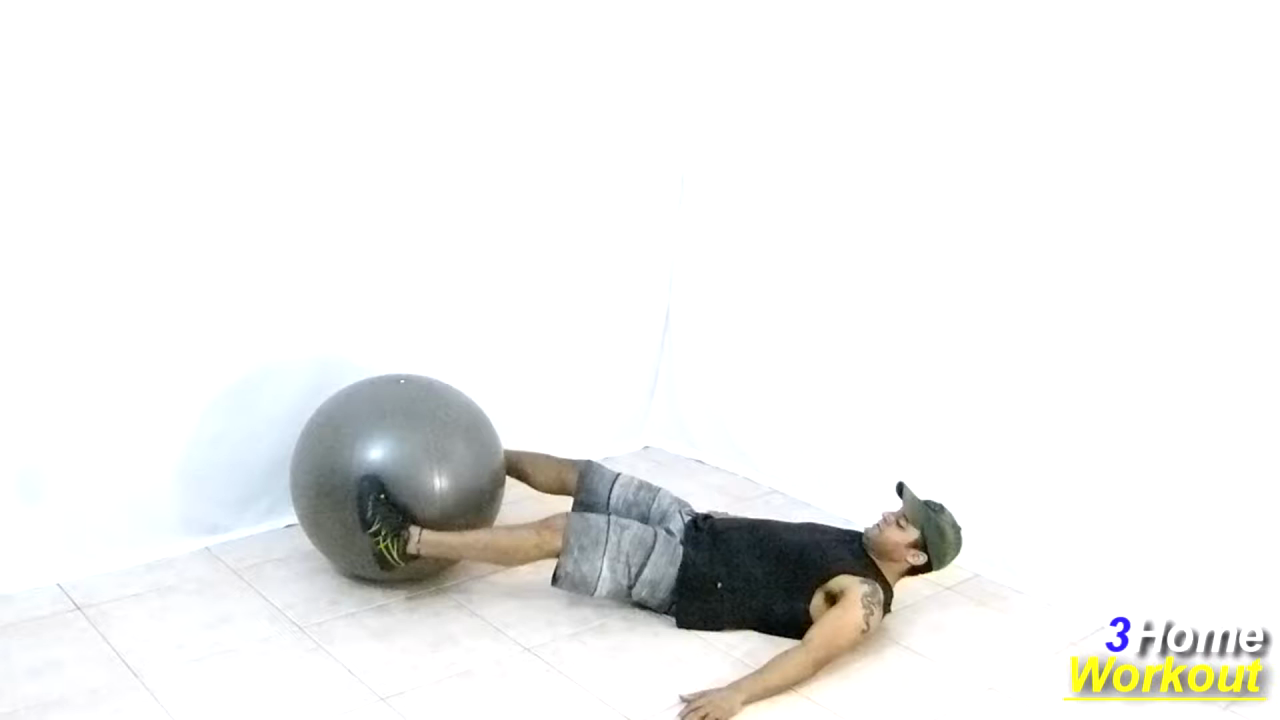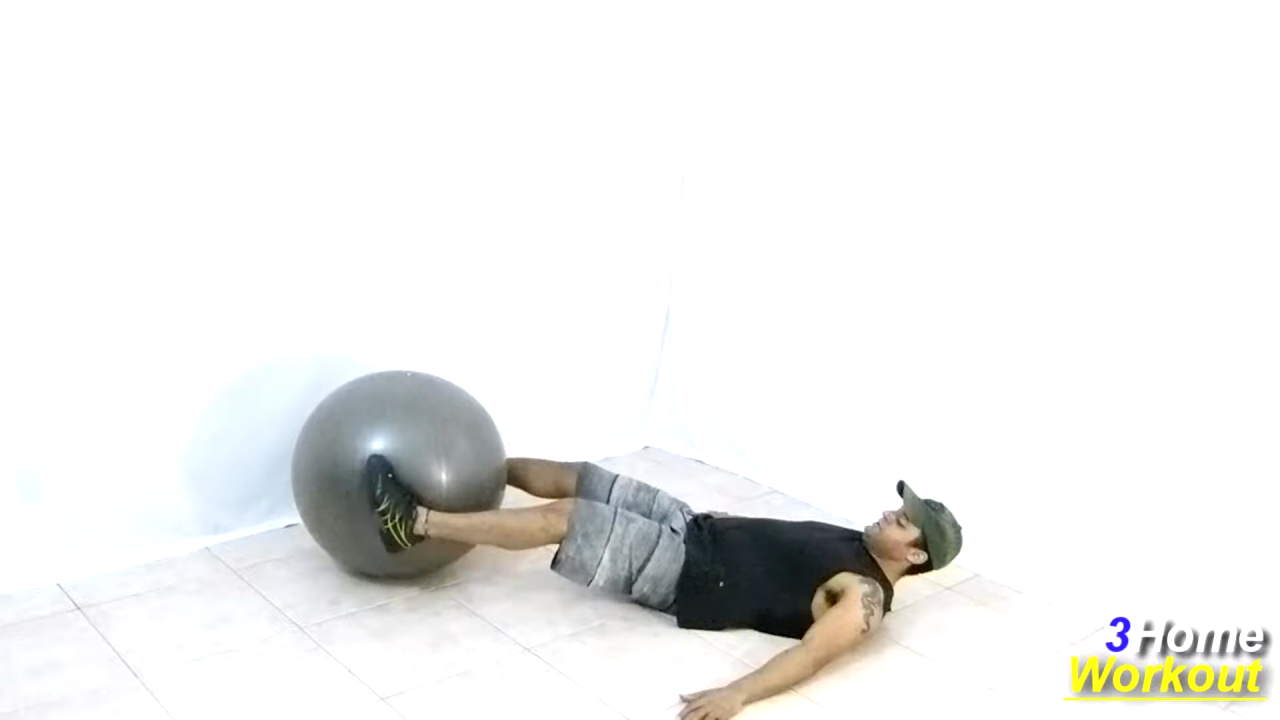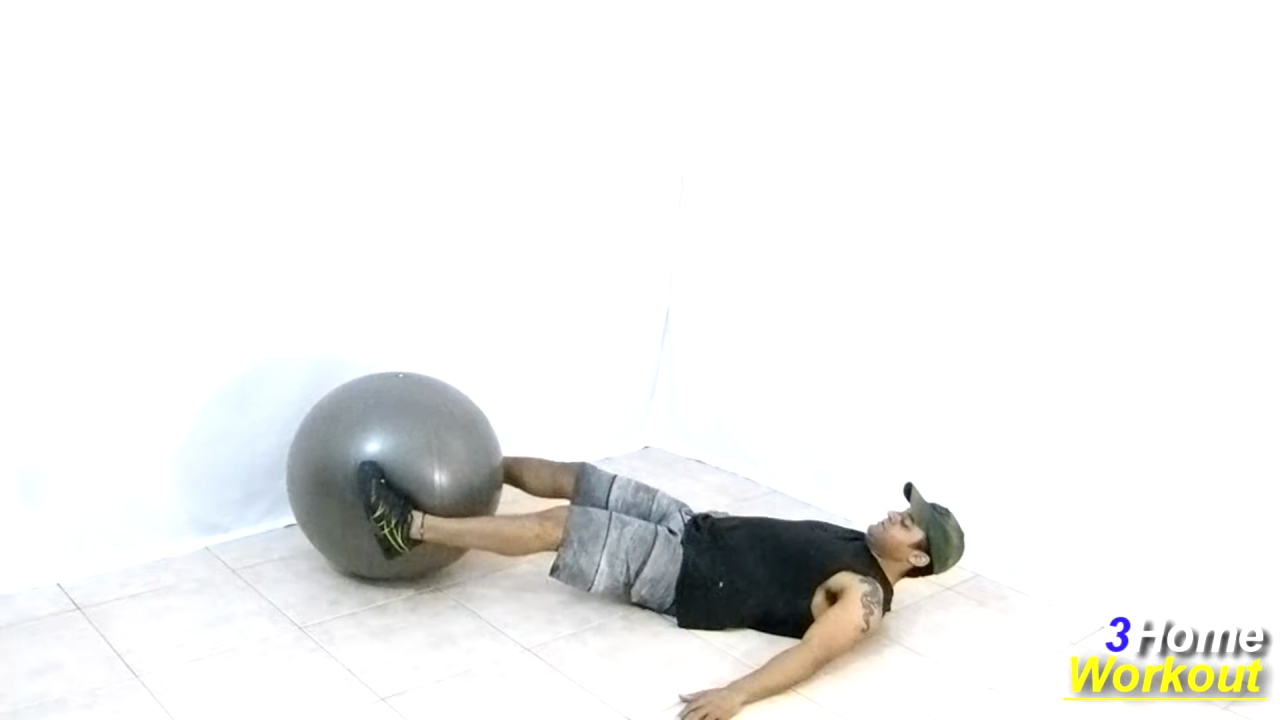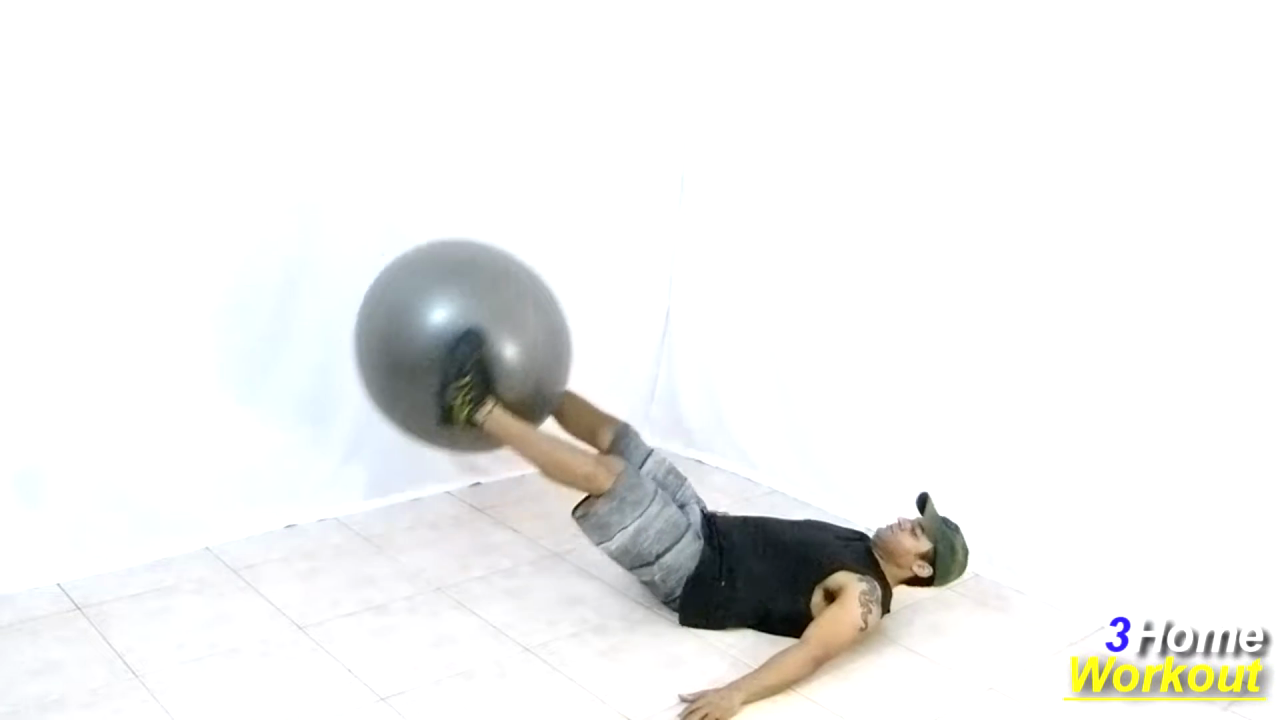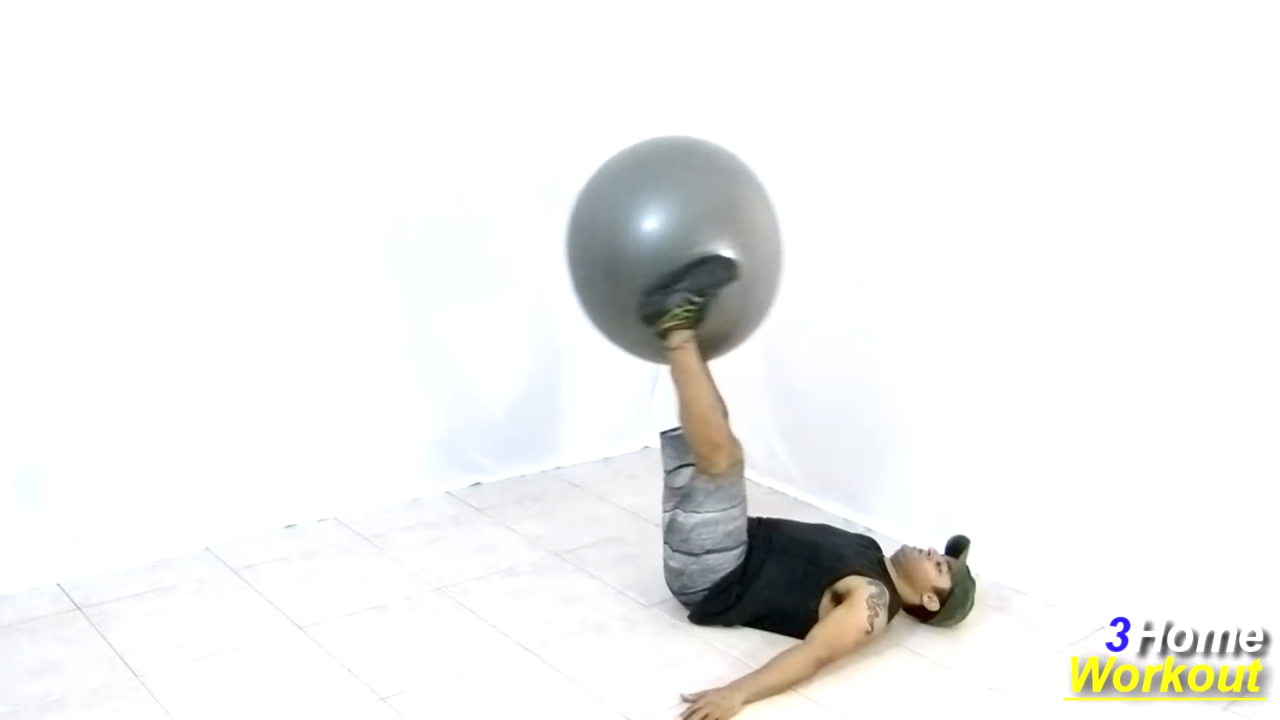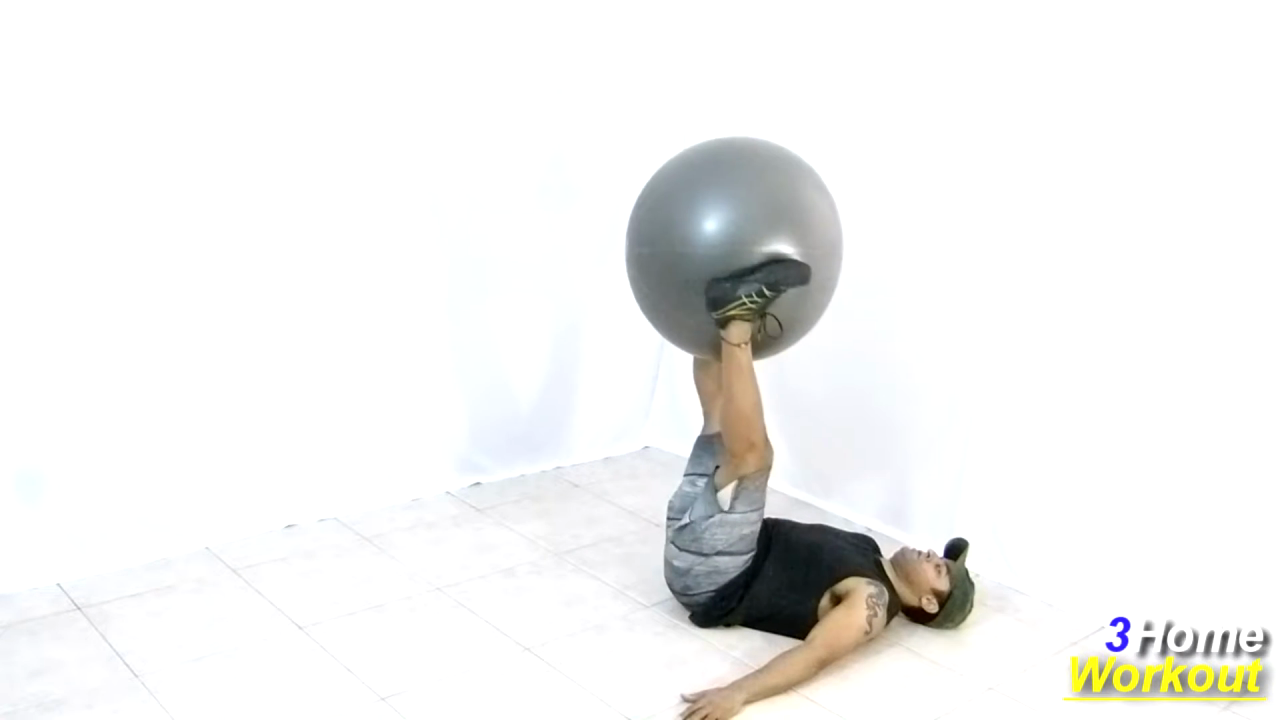
dt=0.4s
person 1, frame 1
left shoulder: (865, 597)
right shoulder: (852, 542)
left elbow: (811, 653)
right wrist: (711, 521)
left hip: (691, 577)
right hip: (694, 529)
left knee: (554, 532)
right knee: (576, 474)
left ankle: (408, 540)
person 1, frame 2
left shoulder: (865, 596)
right shoulder: (851, 542)
left elbow: (812, 653)
right wrist: (712, 519)
left hip: (690, 576)
right hip: (693, 531)
left knee: (560, 519)
right knee: (574, 478)
left ankle: (415, 522)
person 1, frame 3
left shoulder: (864, 597)
right shoulder: (854, 545)
left elbow: (812, 653)
right wrist: (710, 521)
left hip: (691, 578)
right hip: (694, 531)
left knee: (555, 525)
right knee: (572, 477)
left ankle: (410, 526)
person 1, frame 4
left shoulder: (862, 599)
right shoulder: (856, 545)
left elbow: (808, 654)
left hip: (698, 579)
right hip: (707, 532)
left knee: (604, 474)
right knee: (612, 434)
left ankle: (478, 408)
person 1, frame 5
left shoulder: (871, 603)
right shoulder: (864, 550)
left elbow: (813, 656)
left hip: (710, 581)
left knee: (720, 452)
right knee: (707, 426)
left ankle: (678, 325)
right ankle: (677, 320)
person 1, frame 6
left shoulder: (871, 604)
right shoulder: (867, 552)
left elbow: (815, 656)
left hip: (709, 582)
right hip: (698, 550)
left knee: (750, 454)
right knee: (722, 419)
left ankle: (738, 317)
right ankle: (734, 314)
